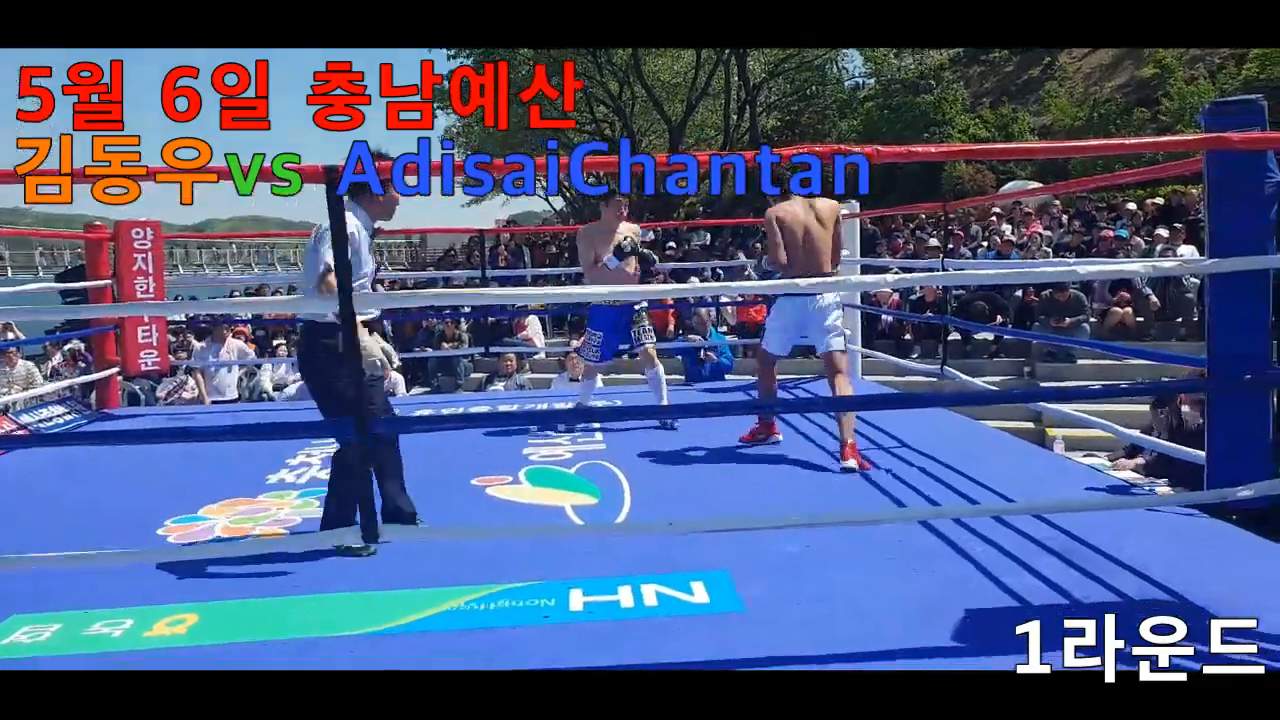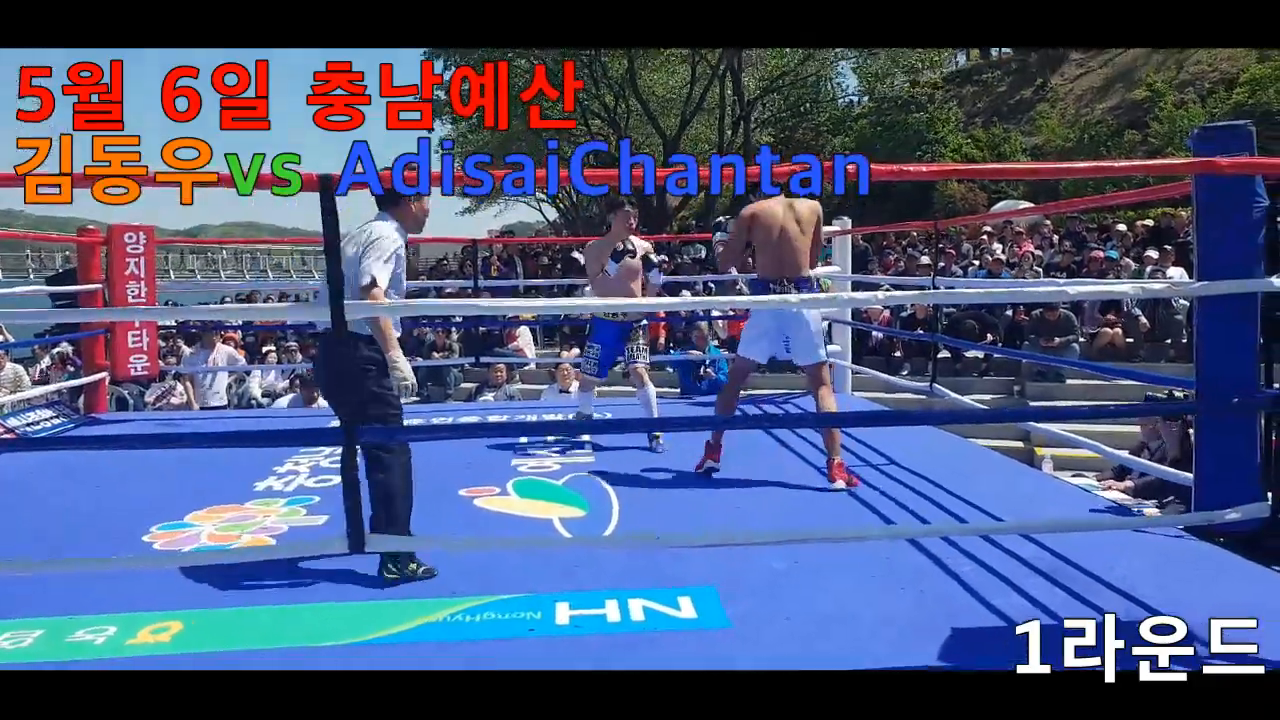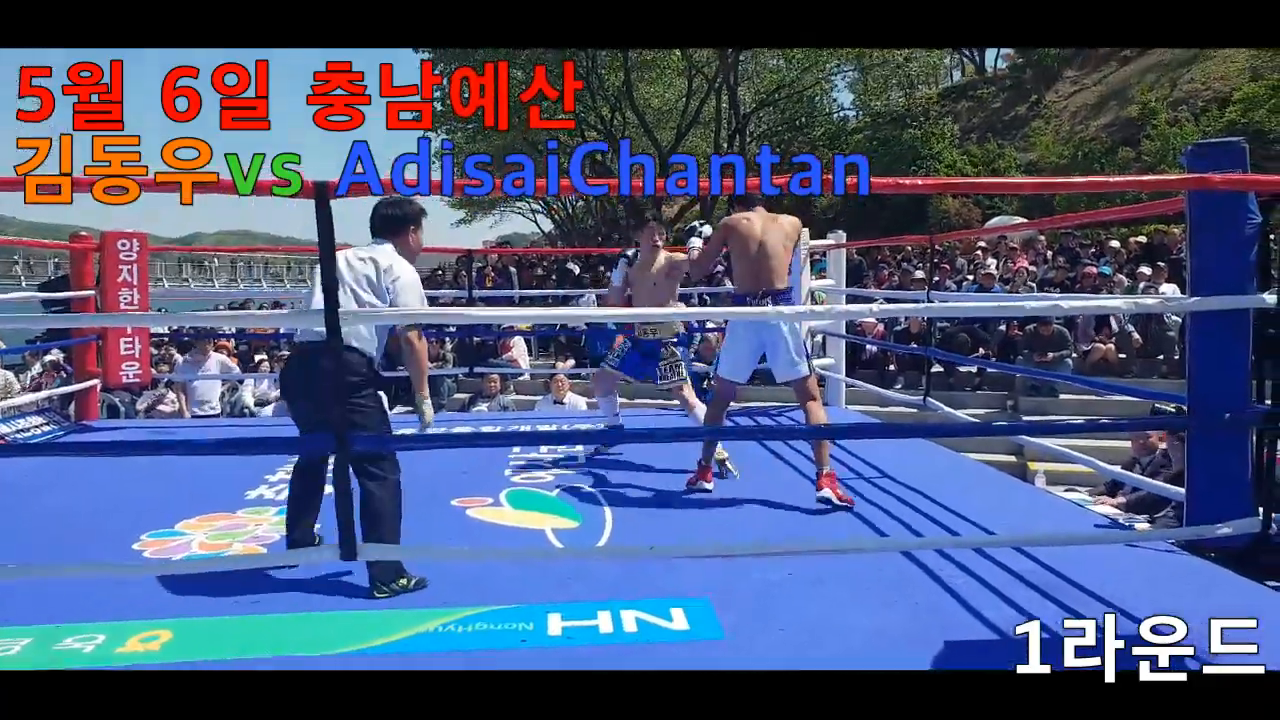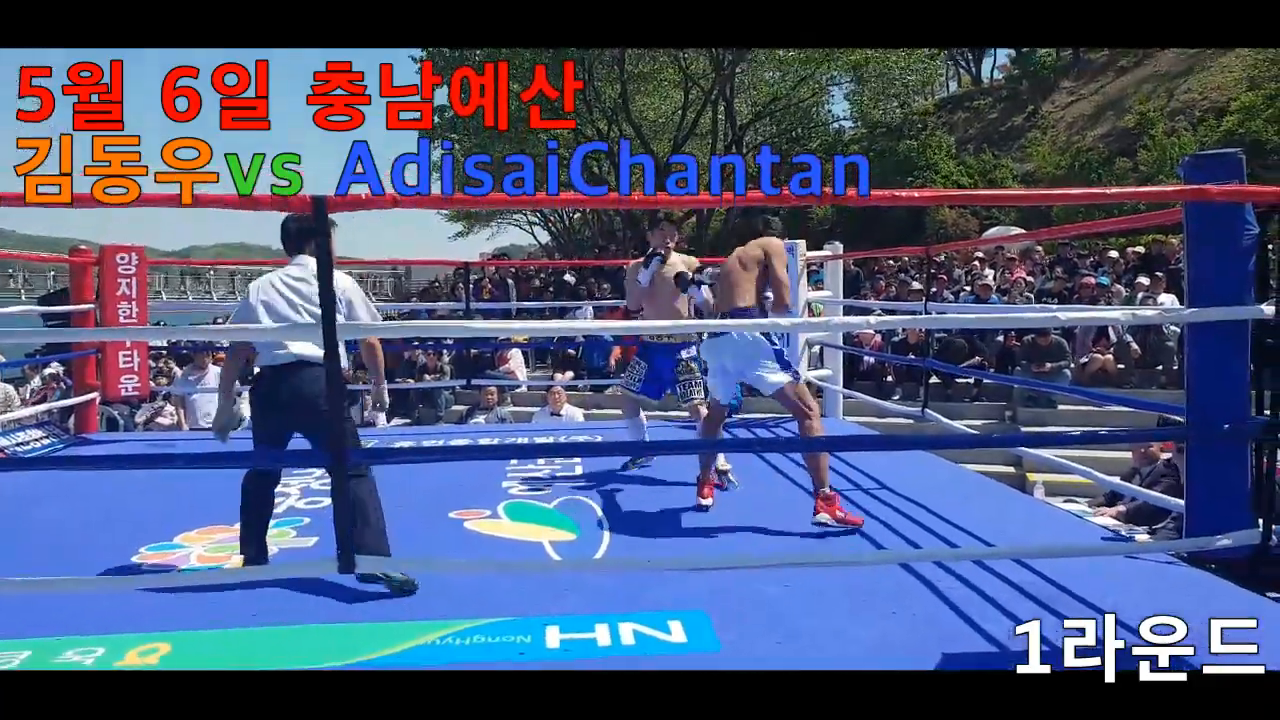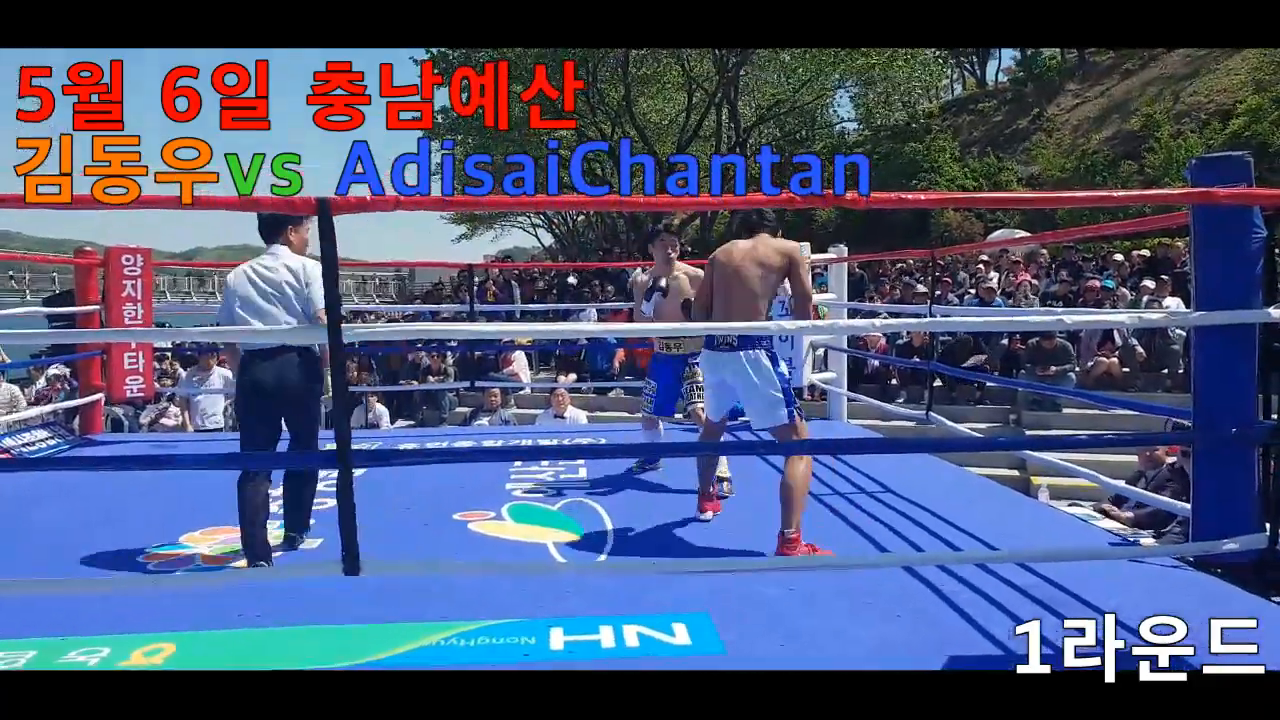
dt=0.3s
person 1, frame 1
left shoulder: (358, 227)
right shoulder: (345, 225)
right elbow: (329, 282)
left wrist: (361, 339)
right wrist: (361, 336)
left hip: (343, 343)
right hip: (329, 342)
left knee: (380, 425)
right knee: (361, 434)
left ankle: (398, 513)
right ankle: (339, 526)
person 1, frame 2
left shoulder: (367, 234)
right shoulder: (387, 238)
right elbow: (373, 296)
right wrist: (395, 355)
left hip: (336, 350)
right hip: (357, 352)
left knee: (370, 448)
right knee: (391, 452)
left ankle: (372, 540)
right ankle: (396, 557)
person 1, frame 3
left shoulder: (337, 260)
right shoulder: (399, 270)
left elbow: (306, 321)
right elbow: (411, 337)
right wrist: (422, 397)
left hip: (305, 365)
right hip: (348, 368)
left knee: (314, 452)
right knee: (380, 469)
left ankle: (300, 534)
right ankle: (388, 575)
person 1, frame 4
left shoulder: (259, 287)
right shoulder: (338, 281)
left elbow: (236, 352)
right elbow: (369, 340)
left wrist: (226, 404)
right wrist: (379, 385)
left hip: (271, 384)
right hip: (319, 381)
left knee: (263, 472)
right knee: (352, 474)
left ankle: (253, 556)
right ankle: (374, 563)
person 1, frame 5
left shoulder: (238, 276)
right shoulder: (308, 268)
right elbow: (321, 322)
left wrist: (240, 374)
right wrist: (329, 371)
left hip: (254, 370)
right hip: (298, 367)
left knee: (255, 464)
right knee: (304, 452)
left ankle: (258, 552)
right ankle: (294, 531)
person 2, frame 1
left shoulder: (775, 213)
right shoulder: (830, 207)
left elbow: (777, 261)
left wrist: (764, 266)
left hip: (789, 298)
right hip: (825, 296)
left knee: (766, 363)
right knee: (838, 374)
left ankle: (767, 427)
right ankle: (848, 448)
person 2, frame 2
left shoulder: (751, 212)
right shoulder: (812, 208)
left elbow: (725, 262)
left wrist: (719, 240)
right hip: (803, 298)
left knee: (735, 377)
right knee: (821, 385)
left ankle: (713, 452)
right ankle: (836, 467)
person 2, frame 3
left shoulder: (732, 224)
right shoulder: (792, 224)
left elbow: (698, 271)
left hip: (744, 316)
right hip: (781, 314)
left knee: (720, 396)
right knee: (809, 398)
left ankle: (704, 472)
right ankle: (825, 480)
person 2, frame 4
left shoulder: (736, 253)
right shoulder: (772, 247)
right elbow: (782, 301)
right wrist: (773, 313)
left hip: (715, 340)
right hip: (746, 331)
left knee: (716, 412)
right knee: (808, 413)
left ankle: (705, 487)
right ankle: (825, 502)
person 2, frame 5
left shoulder: (720, 254)
right shoulder: (788, 250)
left elbow: (698, 314)
right elbow: (804, 313)
left hip: (713, 351)
right hip: (752, 351)
left knee: (713, 428)
left ankle: (706, 500)
right ankle: (790, 542)
person 3, frame 1
left shoulder: (633, 231)
right shoulder: (587, 234)
right elbow: (588, 275)
left wrist: (647, 265)
right wrist: (612, 258)
left hip: (633, 303)
right hip: (603, 306)
left knee: (648, 354)
right knee: (593, 364)
left ankle: (663, 409)
right ankle: (582, 408)
person 3, frame 2
left shoulder: (644, 247)
right shoulder: (595, 248)
left elbow: (652, 291)
right elbow: (595, 288)
left wrist: (655, 272)
right wrist: (614, 263)
left hip: (635, 320)
right hip: (605, 321)
left knee: (638, 373)
right knee: (588, 378)
left ankle: (654, 430)
right ankle: (584, 416)
person 3, frame 3
left shoulder: (673, 261)
right shoulder: (630, 264)
right elbow: (613, 301)
left wrist: (696, 241)
right wrist: (619, 269)
left hip: (669, 337)
right hip: (638, 336)
left knee: (684, 394)
right knee: (601, 379)
left ankle: (718, 453)
right ankle: (614, 429)
person 3, frame 4
left shoulder: (689, 264)
right shoulder: (637, 267)
left elbow: (709, 305)
right elbow: (633, 305)
left wrist: (695, 288)
right wrist: (647, 268)
left hip: (682, 344)
right hip: (649, 344)
left knee: (696, 406)
right knee: (628, 399)
left ankle: (720, 465)
person 3, frame 5
left shoulder: (695, 276)
right shoulder: (641, 282)
right elbow: (641, 324)
right wrist: (649, 299)
left hip: (692, 354)
right hip: (662, 355)
left knee: (699, 412)
right knee: (650, 415)
left ankle: (722, 473)
right ankle: (653, 456)
